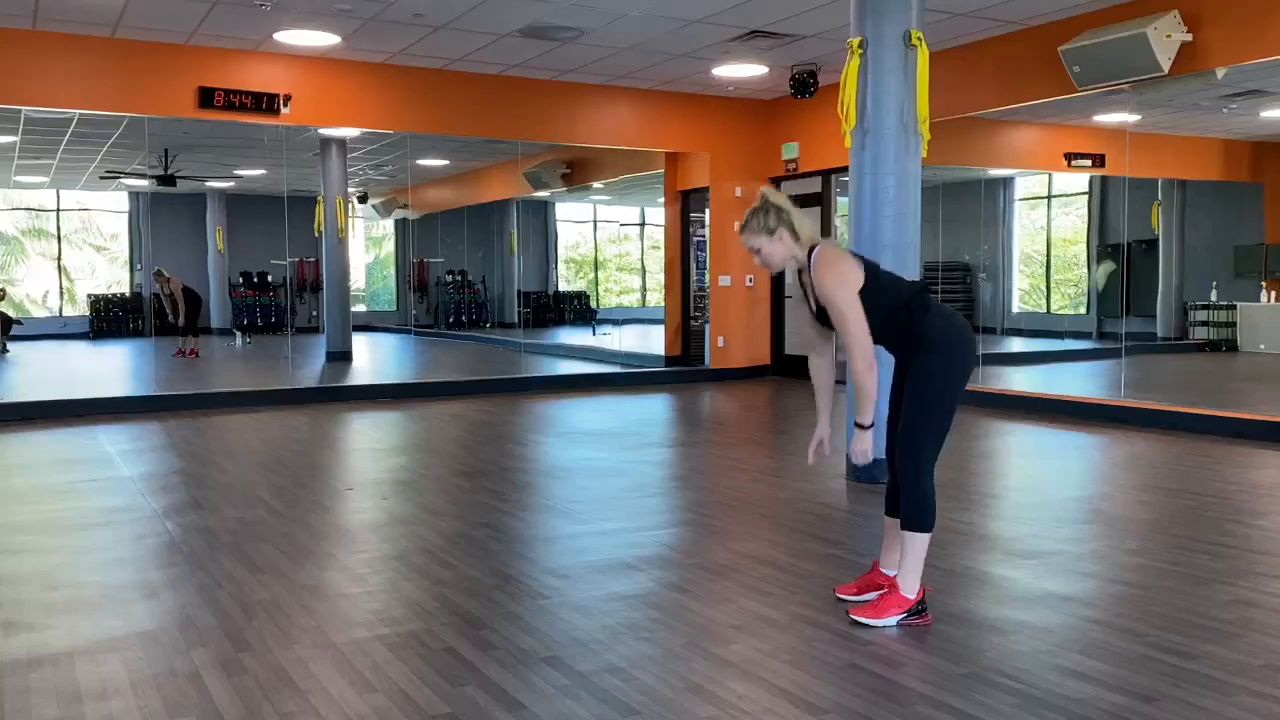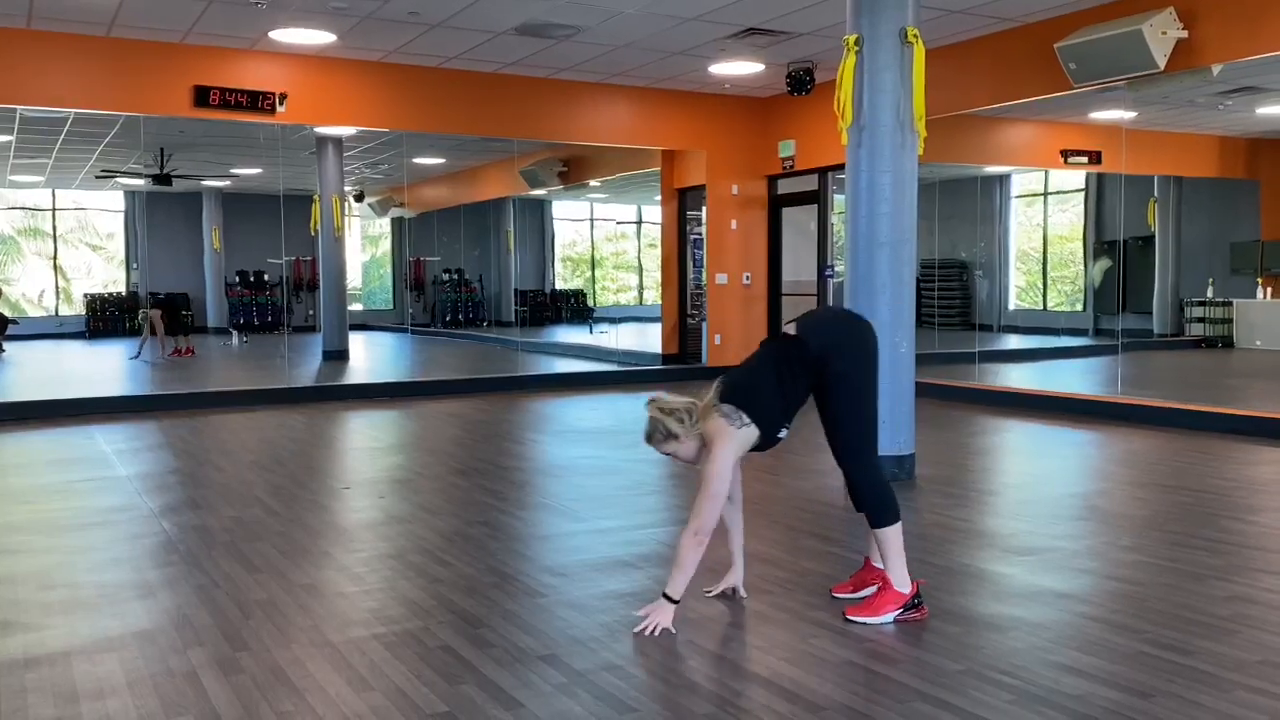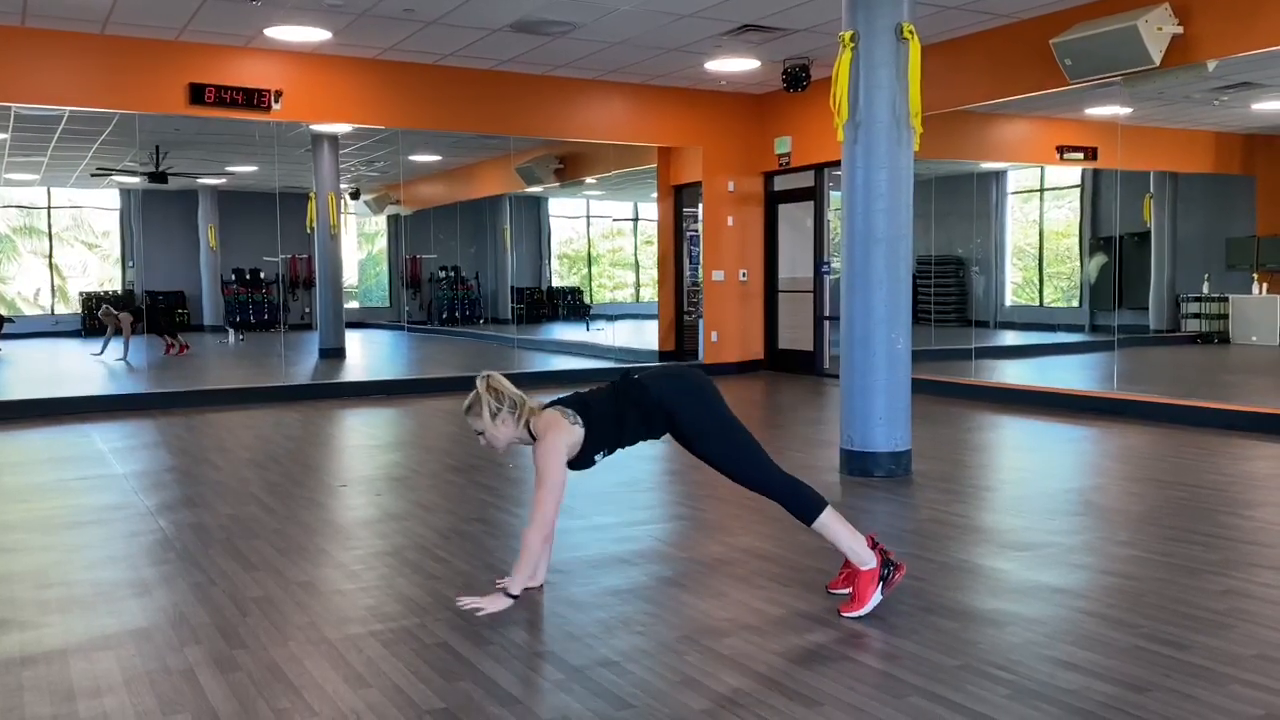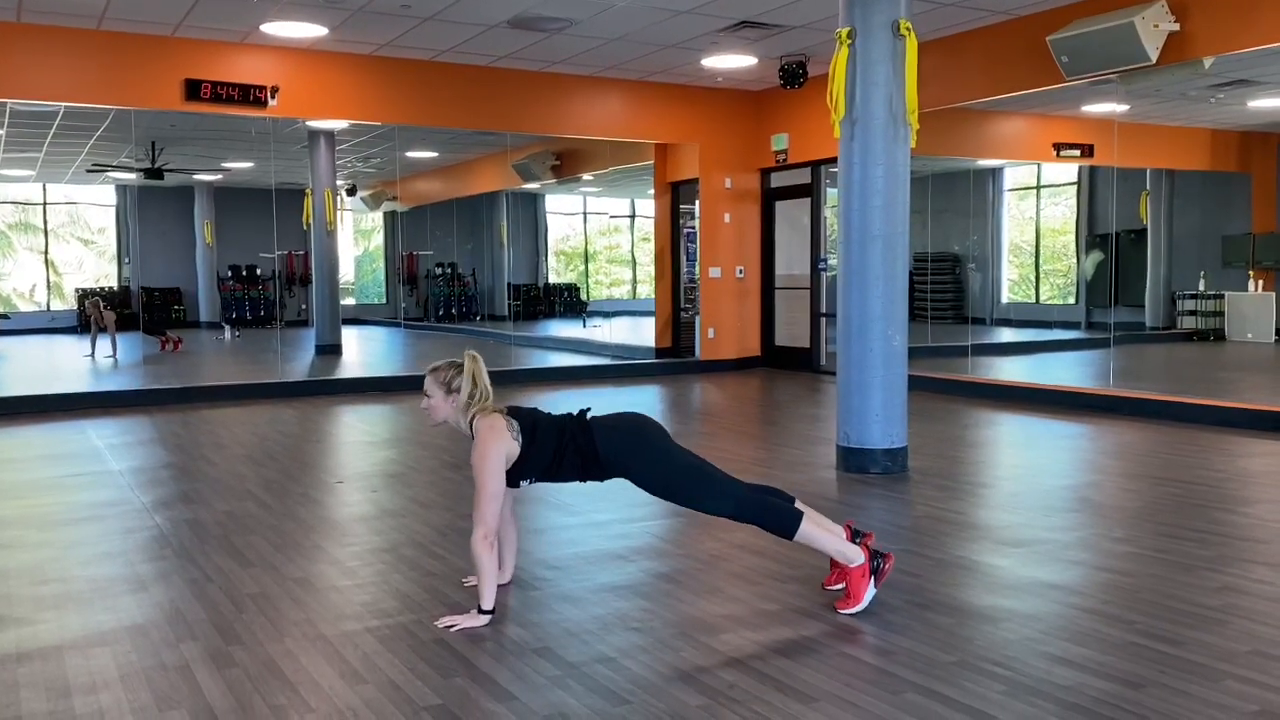
dt=1s
person 1, frame 1
left shoulder: (829, 272)
right shoulder: (805, 276)
left elbow: (862, 358)
right elbow: (820, 353)
left wrist: (862, 427)
right wrist: (823, 421)
left hip: (943, 347)
right hip: (913, 350)
left knee: (914, 464)
right knee: (898, 462)
left ankle: (908, 596)
right ankle: (887, 572)
person 1, frame 2
left shoulder: (721, 438)
right shoulder: (711, 418)
left elbow: (698, 532)
right elbow: (730, 497)
left wrist: (669, 601)
right wrist: (737, 569)
left hip: (843, 344)
right hip: (820, 343)
left knee: (859, 464)
right knee: (851, 463)
left ankle: (902, 590)
right ankle: (877, 567)
person 1, frame 3
left shoulder: (549, 434)
right shoulder: (537, 428)
left elbow: (541, 522)
right elbow: (541, 511)
left wrist: (509, 592)
right wrist: (536, 574)
left hip: (678, 398)
right hip: (666, 401)
left knee: (766, 478)
right knee: (760, 478)
left ankle: (869, 562)
right ankle: (858, 548)
person 1, frame 4
left shoulder: (487, 440)
right shoulder: (491, 422)
left elbow: (483, 533)
right elbow: (504, 505)
left wrist: (484, 610)
right wrist: (505, 571)
left hip: (623, 448)
right hip: (624, 436)
left knee: (736, 501)
right knee: (737, 494)
left ankle: (858, 560)
right ankle: (846, 536)
